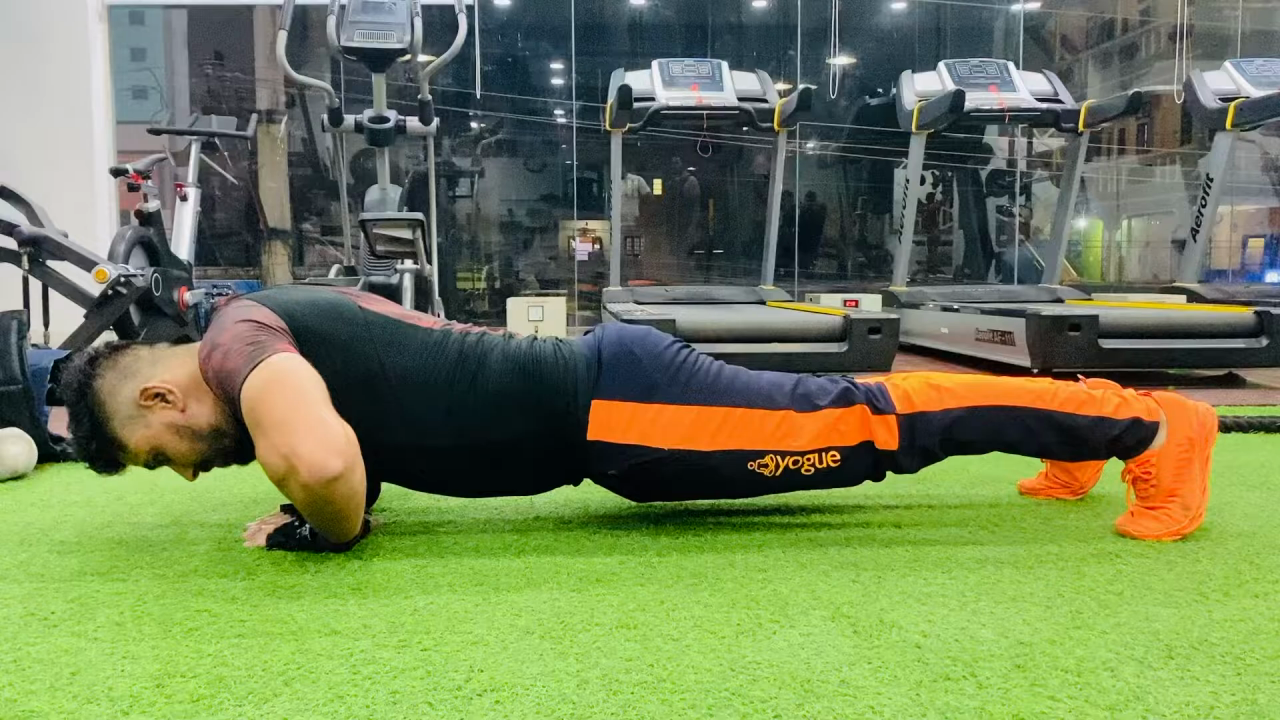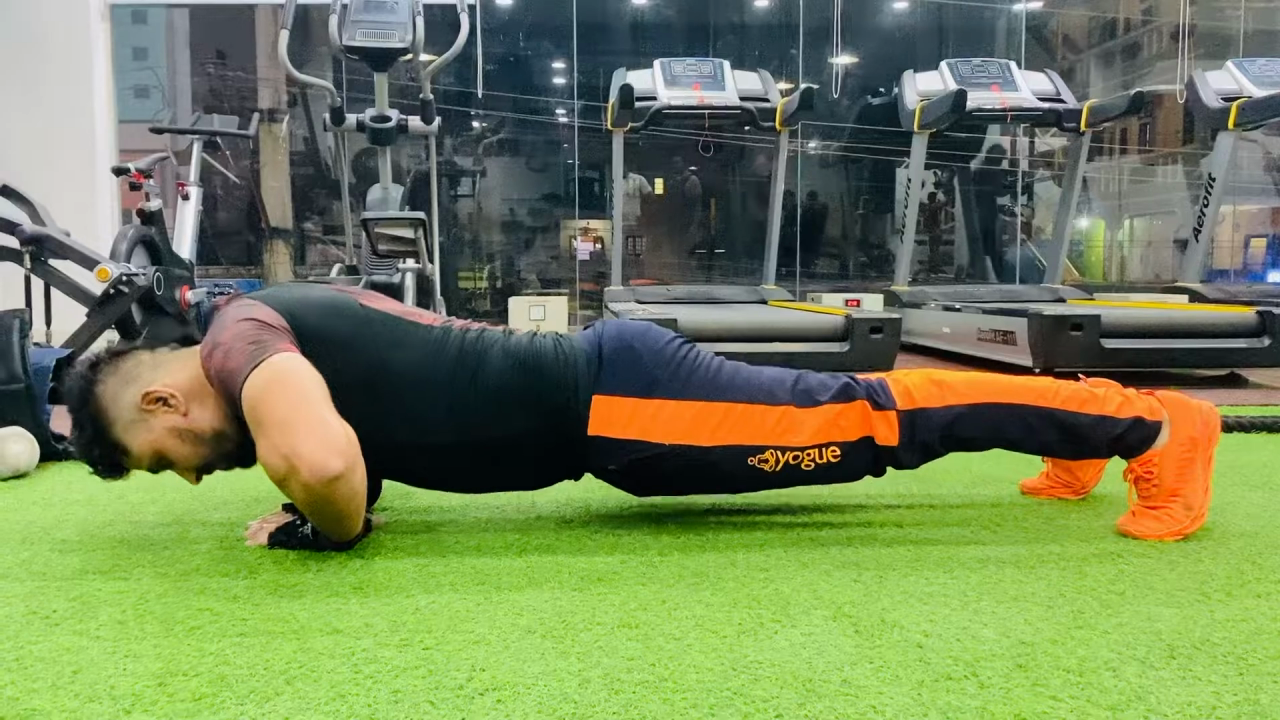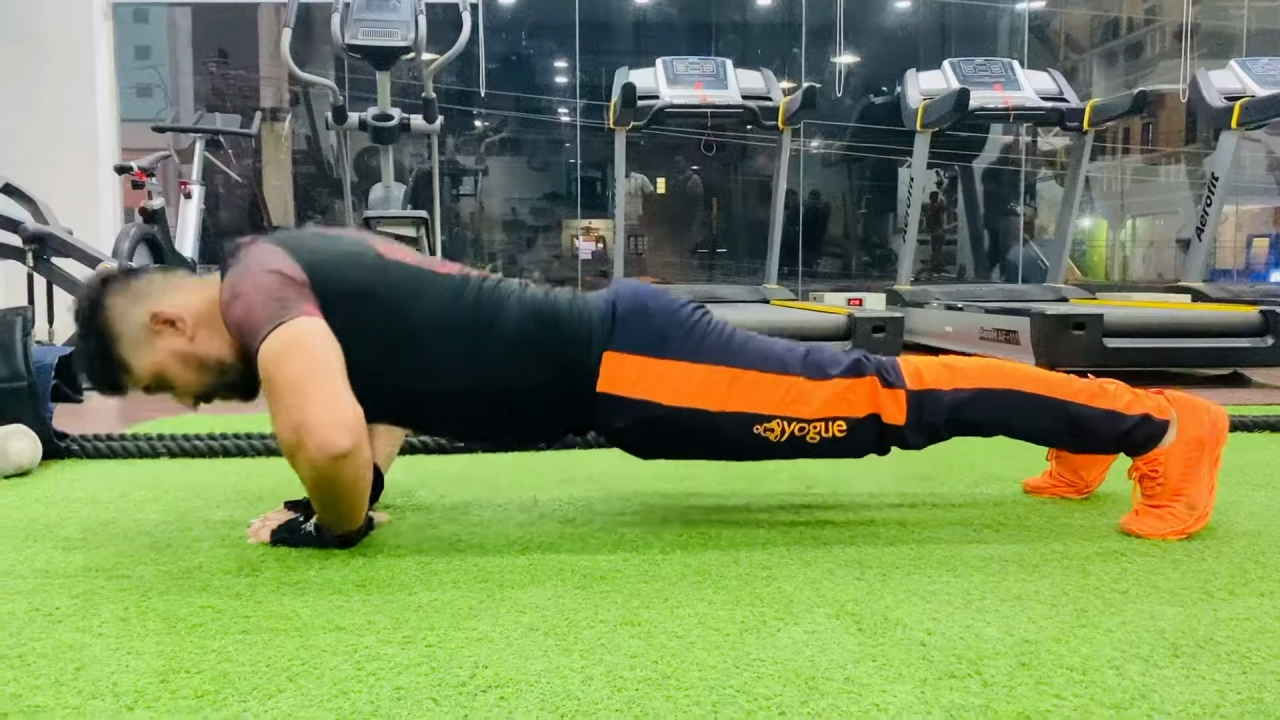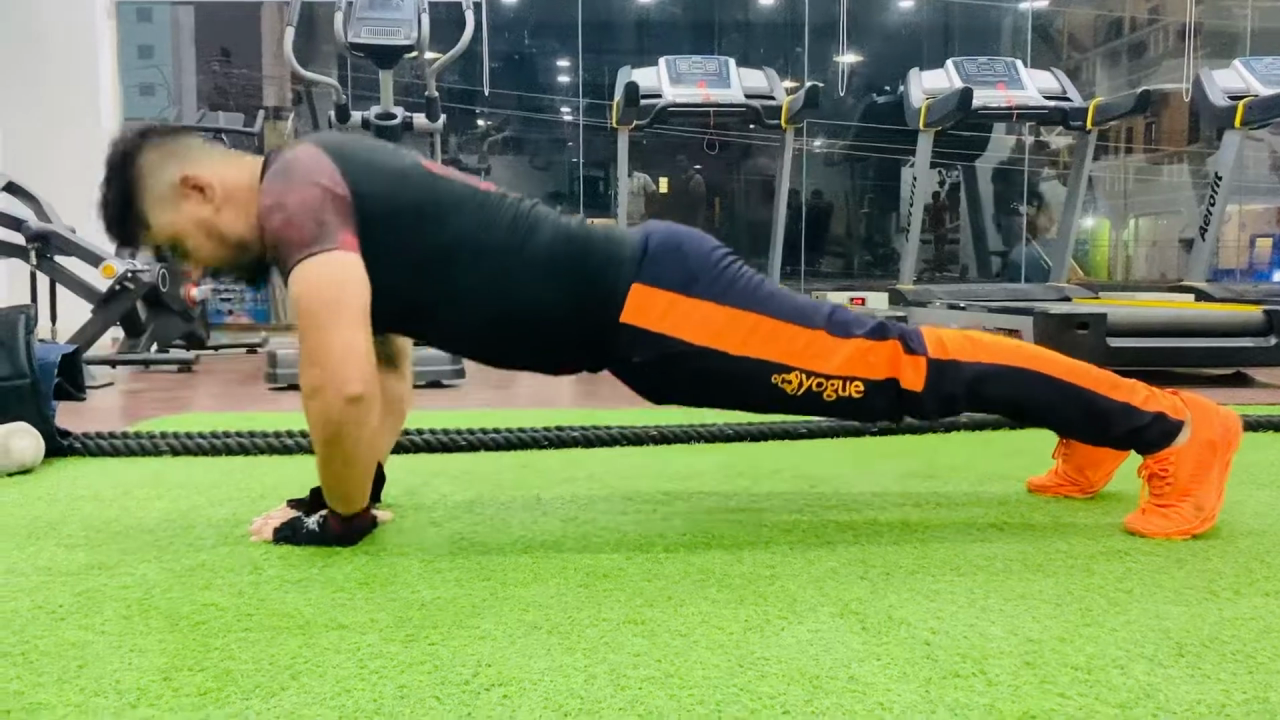
dt=0.2s
person 1, frame 1
left shoulder: (234, 342)
right shoulder: (275, 323)
left elbow: (322, 458)
left wrist: (332, 528)
right wrist: (344, 487)
left hip: (606, 413)
right hip: (595, 385)
left knee: (869, 426)
right knee: (835, 409)
left ankle: (1147, 424)
right ankle: (1072, 408)
person 1, frame 2
left shoulder: (233, 338)
right shoulder: (276, 323)
left elbow: (321, 460)
left wrist: (332, 526)
right wrist: (346, 489)
left hip: (607, 407)
right hip: (597, 381)
left knee: (871, 420)
right knee: (839, 412)
left ankle: (1151, 426)
right ankle: (1076, 410)
person 1, frame 3
left shoulder: (253, 284)
right shoulder: (294, 269)
left elbow: (331, 436)
left wrist: (338, 514)
right wrist: (352, 478)
left hip: (619, 364)
right hip: (608, 346)
left knee: (876, 397)
right knee: (848, 392)
left ankle: (1159, 425)
right ankle: (1082, 413)
person 1, frame 4
left shoulder: (291, 193)
right shoulder: (326, 179)
left elbow: (344, 384)
right elbow: (385, 357)
left wrist: (337, 509)
right wrist: (356, 479)
left hip: (650, 305)
right hip: (635, 303)
left knee: (890, 364)
right knee: (879, 363)
left ankle: (1167, 431)
right ankle: (1092, 417)
